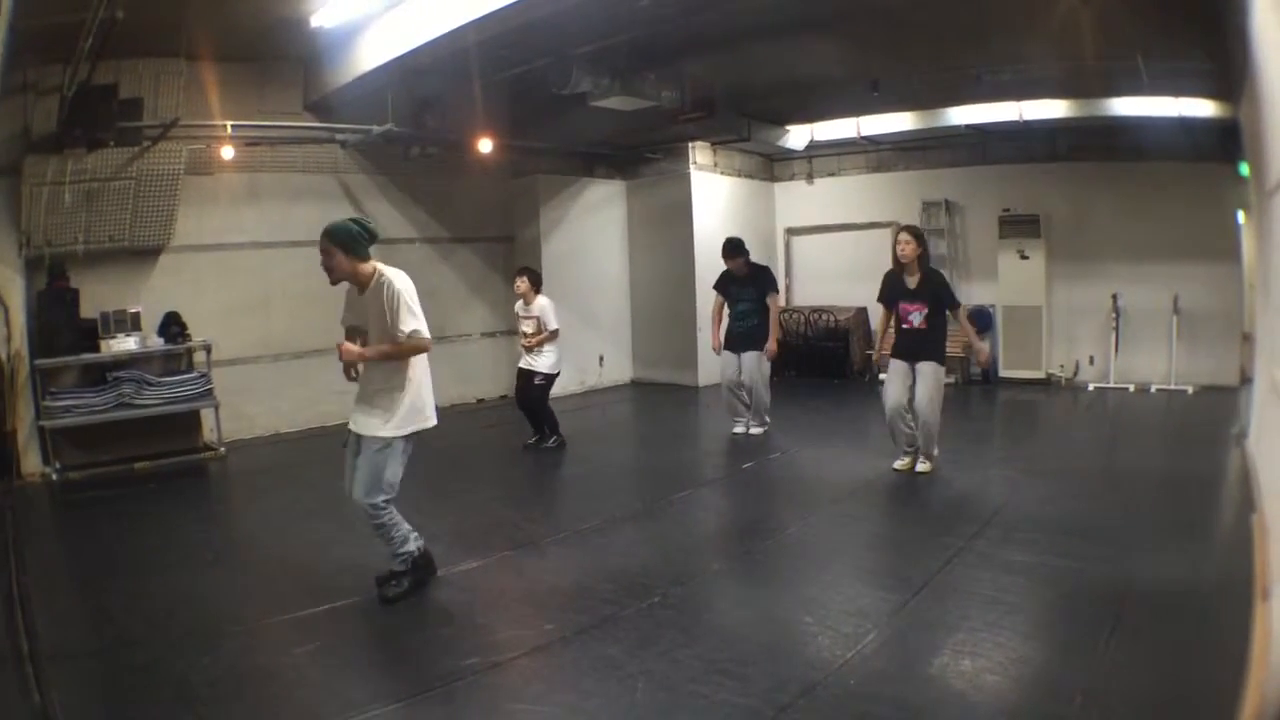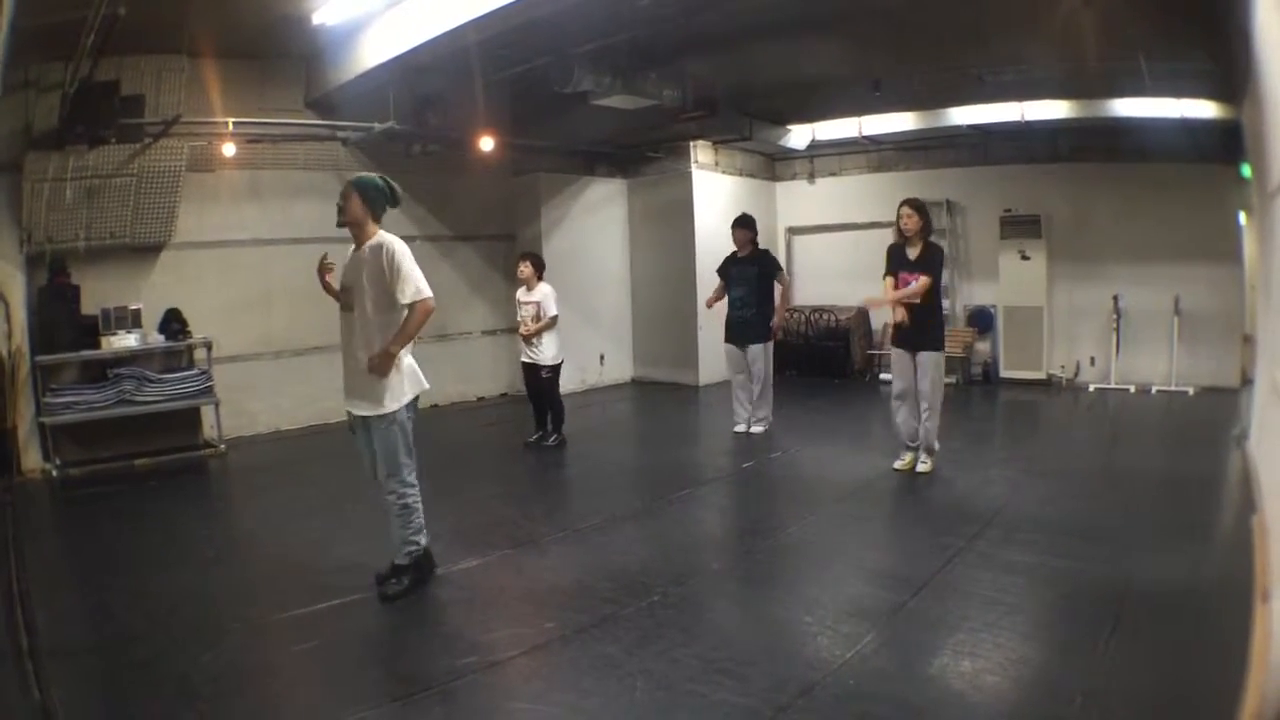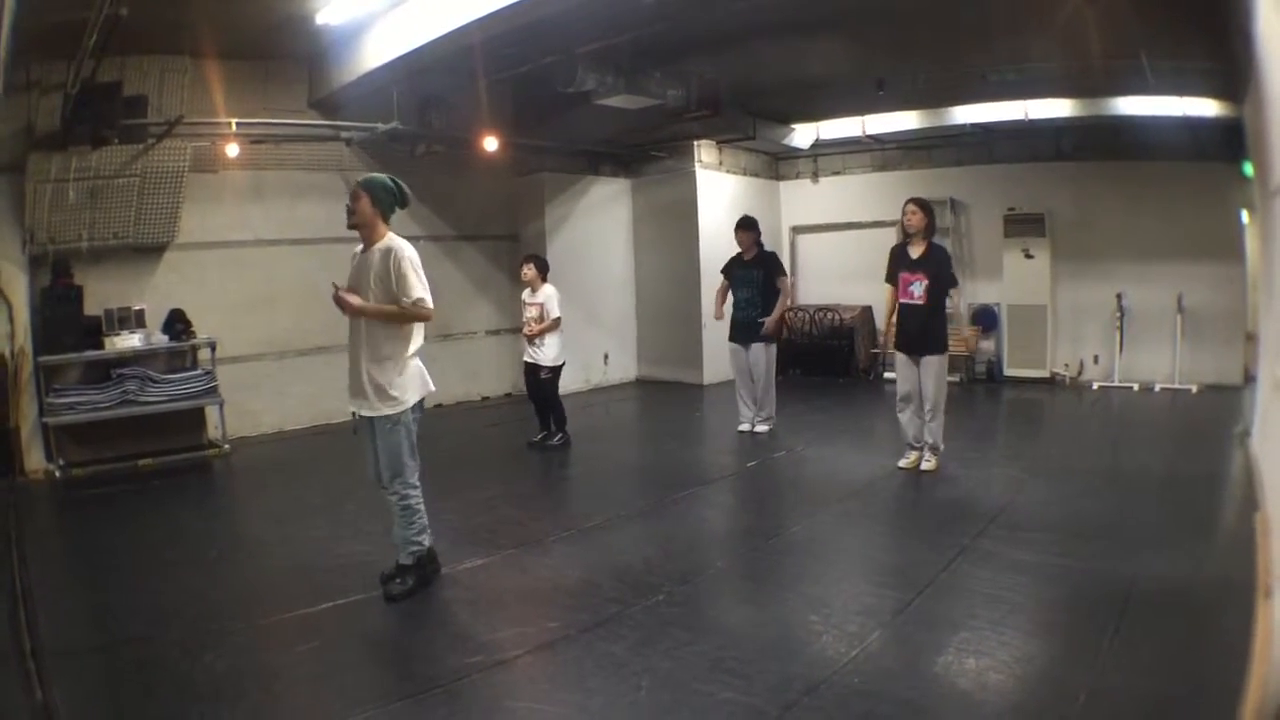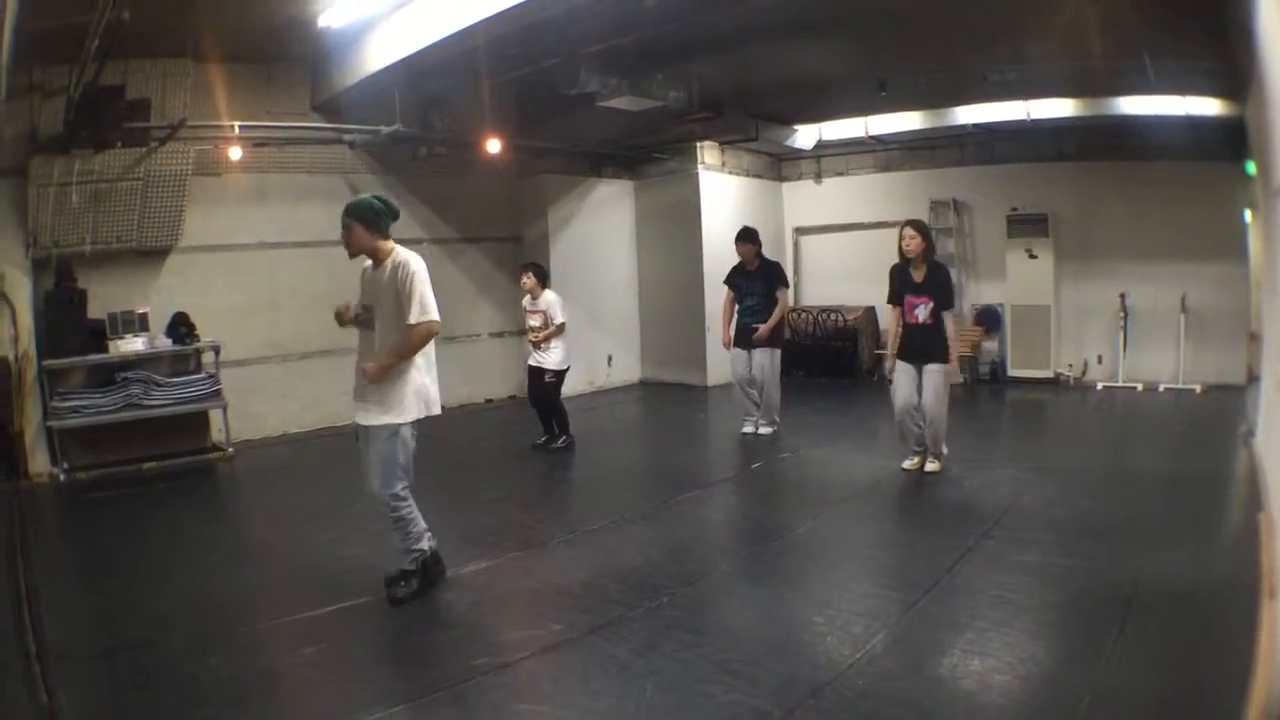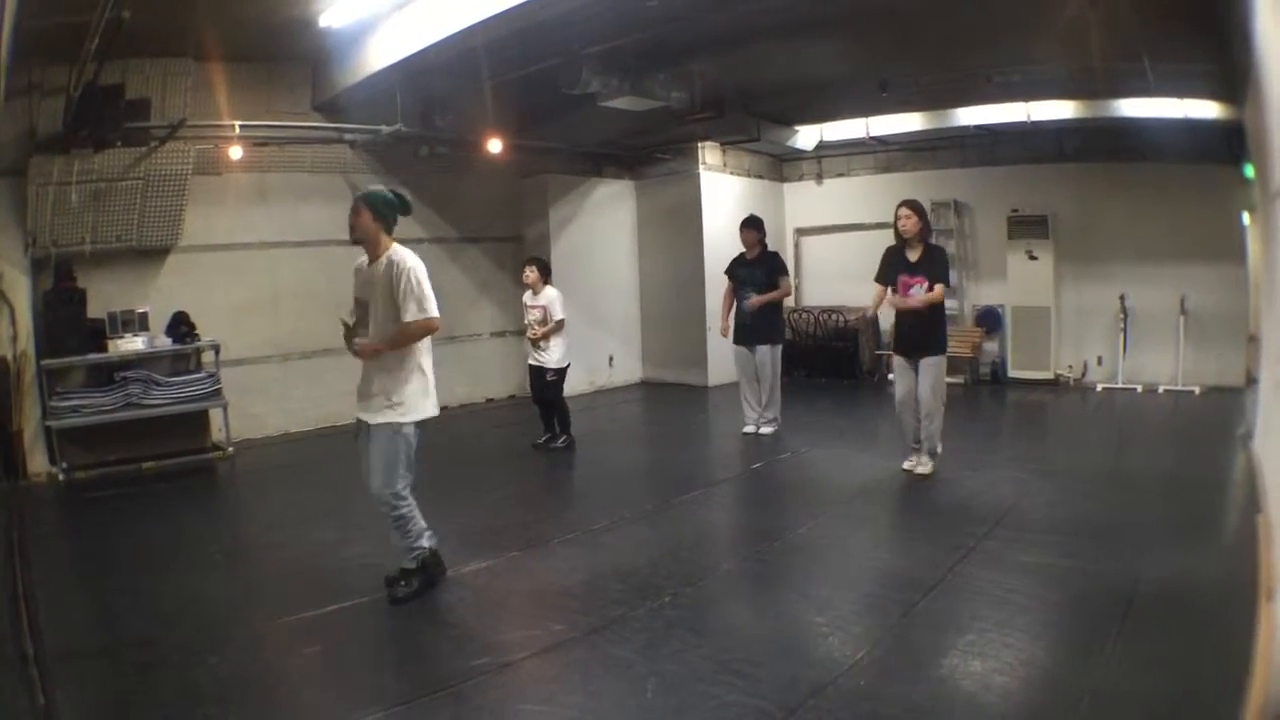
dt=0.5s
person 1, frame 1
left shoulder: (393, 284)
right shoulder: (352, 291)
left elbow: (420, 342)
left wrist: (365, 353)
right wrist: (349, 359)
left hip: (398, 410)
right hip: (370, 405)
left knee: (371, 497)
right knee: (359, 491)
left ankle: (414, 560)
right ankle: (408, 557)
person 1, frame 2
left shoulder: (389, 248)
right shoulder: (354, 254)
left elbow: (425, 303)
left wrist: (391, 352)
right wrist: (328, 287)
left hip: (390, 387)
right hip: (361, 387)
left knee: (398, 478)
right knee: (384, 477)
left ankle: (413, 559)
right ankle: (410, 556)
person 1, frame 3
left shoulder: (398, 251)
right shoulder: (359, 255)
left elbow: (423, 310)
left wrist: (364, 309)
right wrist: (346, 303)
left hip: (396, 385)
right hip: (367, 385)
left knee: (402, 480)
right knee: (388, 479)
left ankle: (416, 560)
right ankle: (415, 555)
person 1, frame 4
left shoulder: (407, 265)
right shoulder: (367, 271)
left elbow: (428, 325)
left wrist: (386, 364)
right wrist: (349, 319)
left hip: (401, 398)
right hip: (372, 397)
left knee: (391, 488)
right knee: (383, 485)
left ankle: (420, 564)
right ankle: (421, 557)
person 1, frame 5
left shoulder: (403, 263)
right shoulder: (362, 267)
left elbow: (429, 322)
left wrist: (376, 347)
right wrist: (353, 332)
left hip: (401, 395)
right hip: (375, 394)
left knee: (388, 487)
right knee: (383, 485)
left ankle: (422, 562)
right ankle: (420, 557)
person 2, frame 1
left shoulder: (934, 278)
right shoulder: (891, 278)
left elbow: (957, 312)
left wrist: (977, 344)
right wrist: (878, 347)
left hip: (931, 353)
right hip: (901, 353)
left knee: (925, 407)
right knee: (894, 405)
left ankle: (926, 454)
right ankle: (908, 450)
person 2, frame 2
left shoulder: (934, 252)
right shoulder: (894, 251)
left elbow: (921, 286)
right elbow: (889, 284)
left wrist: (887, 299)
right wrist: (896, 306)
left hip: (929, 333)
right hip: (902, 333)
left knee: (929, 395)
right knee: (902, 393)
left ankle: (927, 451)
right ankle: (909, 448)
person 2, frame 3
left shoulder: (938, 254)
right shoulder: (897, 252)
left elbow: (952, 294)
right wrist: (885, 328)
left hip: (931, 338)
right hip: (904, 337)
left knee: (932, 397)
right knee: (906, 396)
left ankle: (932, 450)
right ankle: (913, 448)
person 2, frame 4
left shoulder: (940, 273)
right shoulder: (897, 272)
left elbow: (948, 317)
right elbow: (896, 315)
left wrist: (953, 357)
right wrist: (890, 356)
left hip: (935, 353)
right hip: (907, 352)
left knee: (932, 407)
right knee: (903, 406)
left ankle: (935, 453)
right ankle: (917, 451)
person 2, frame 5
left shoulder: (936, 254)
right shoulder: (892, 254)
left elbow: (938, 293)
right elbow: (880, 290)
left wrist: (908, 301)
right wrist: (874, 307)
left hip: (931, 340)
right hip: (903, 339)
left knee: (929, 400)
right knee: (904, 399)
left ankle: (929, 454)
right ankle: (916, 449)
person 3, frame 1
left shoulder: (763, 274)
right shoulder: (725, 278)
left elbow: (773, 307)
right elbow: (718, 308)
left wrist: (773, 340)
right wrist: (715, 337)
left hip: (757, 340)
right hip: (733, 338)
left knee: (753, 382)
right knee: (728, 380)
left ankle: (759, 421)
right ankle: (741, 420)
person 3, frame 2
left shoulder: (764, 258)
right shoulder: (729, 262)
left elbow: (785, 284)
right elbow: (722, 288)
left wrist: (780, 313)
right wrist: (713, 299)
left hip: (759, 329)
right hip: (734, 329)
left knee: (760, 376)
right knee: (738, 377)
left ankle: (761, 420)
right ankle: (742, 419)
person 3, frame 3
left shoulder: (769, 260)
right shoulder: (734, 263)
left elbow: (784, 290)
right elbow: (723, 288)
left wrist: (775, 316)
right wrist: (719, 306)
left hip: (762, 328)
right hip: (738, 328)
left knee: (762, 376)
right knee: (742, 377)
left ankle: (764, 419)
right ankle: (746, 418)
person 3, frame 4
left shoulder: (772, 269)
right shoulder: (736, 272)
left elbow: (783, 302)
right elbow: (729, 301)
left wrist: (768, 326)
right wrist: (726, 331)
left hip: (767, 335)
right hip: (743, 334)
left knee: (765, 379)
right knee: (741, 378)
left ankle: (768, 421)
right ankle: (750, 420)
person 3, frame 5
left shoulder: (772, 260)
right shoulder: (737, 263)
left elbow: (786, 289)
right elbow: (729, 292)
left wrist: (762, 299)
right wrist: (724, 319)
left hip: (768, 329)
right hip: (743, 329)
left knee: (768, 377)
right knee: (747, 378)
left ankle: (770, 420)
right ankle: (751, 419)
person 4, frame 1
left shoulder: (544, 304)
right shoulder: (518, 306)
left elbow: (554, 332)
left wrist: (535, 341)
right wrist: (523, 340)
left hip: (545, 361)
right hip: (527, 361)
left knee: (537, 401)
right knee: (522, 400)
left ankle: (556, 435)
right ankle: (540, 433)
person 4, frame 2
left shoulder: (546, 290)
right shoulder: (520, 293)
left elbow: (553, 319)
left wrist: (533, 329)
right wrist: (522, 329)
left hip: (547, 354)
right hip: (528, 354)
left knee: (550, 394)
right knee: (534, 394)
left ankle: (557, 433)
right ankle: (541, 430)
person 4, frame 3
left shoulder: (549, 292)
right shoulder: (525, 294)
left elbow: (556, 321)
left wrist: (536, 330)
right wrist: (525, 329)
left hip: (549, 354)
right hip: (531, 354)
left knee: (550, 395)
right knee: (535, 394)
left ankle: (561, 432)
right ankle: (545, 430)
person 4, frame 4
left shoulder: (551, 298)
right shoulder: (526, 301)
left elbow: (560, 326)
left wrist: (543, 336)
right wrist: (531, 336)
left hip: (554, 357)
right hip: (536, 357)
left knee: (551, 398)
right knee: (535, 397)
left ankle: (565, 435)
right ankle: (549, 433)
person 4, frame 5
left shoulder: (552, 294)
right shoulder: (526, 297)
left elbow: (560, 323)
left wrist: (541, 333)
right wrist: (529, 333)
left hip: (553, 356)
right hip: (536, 356)
left knee: (554, 396)
right knee: (539, 397)
left ankle: (565, 434)
right ankle: (549, 432)
